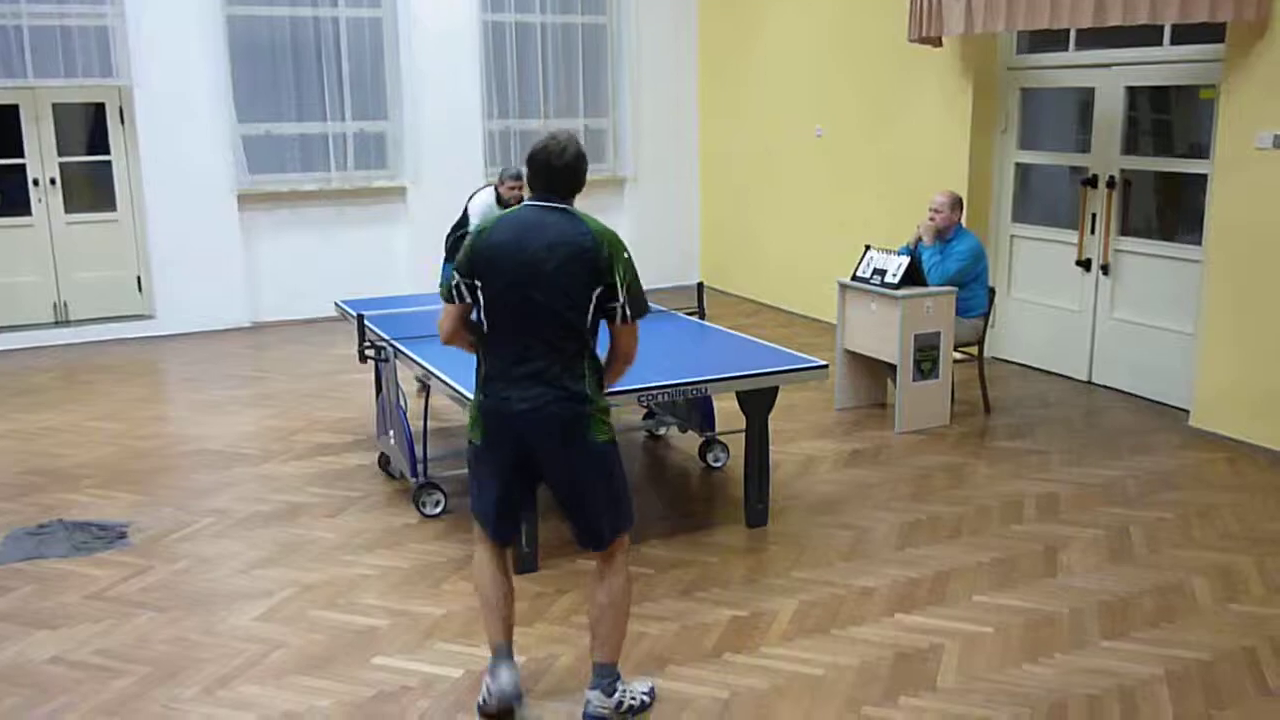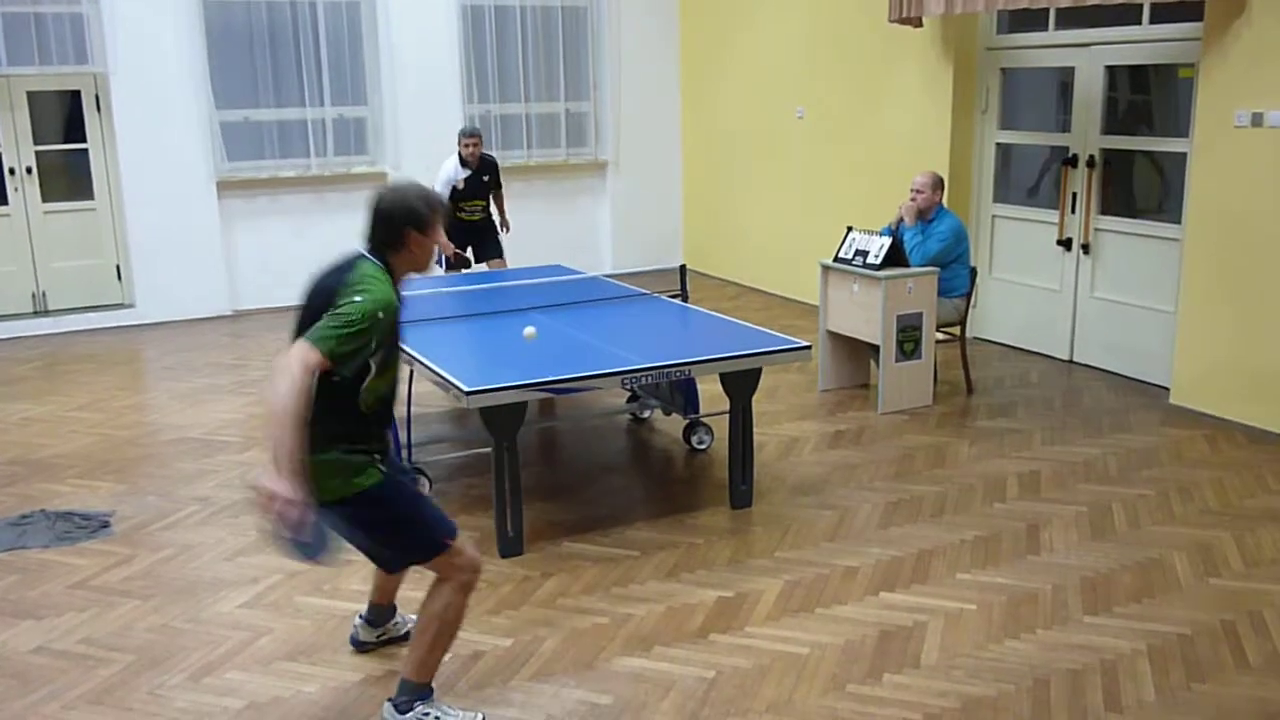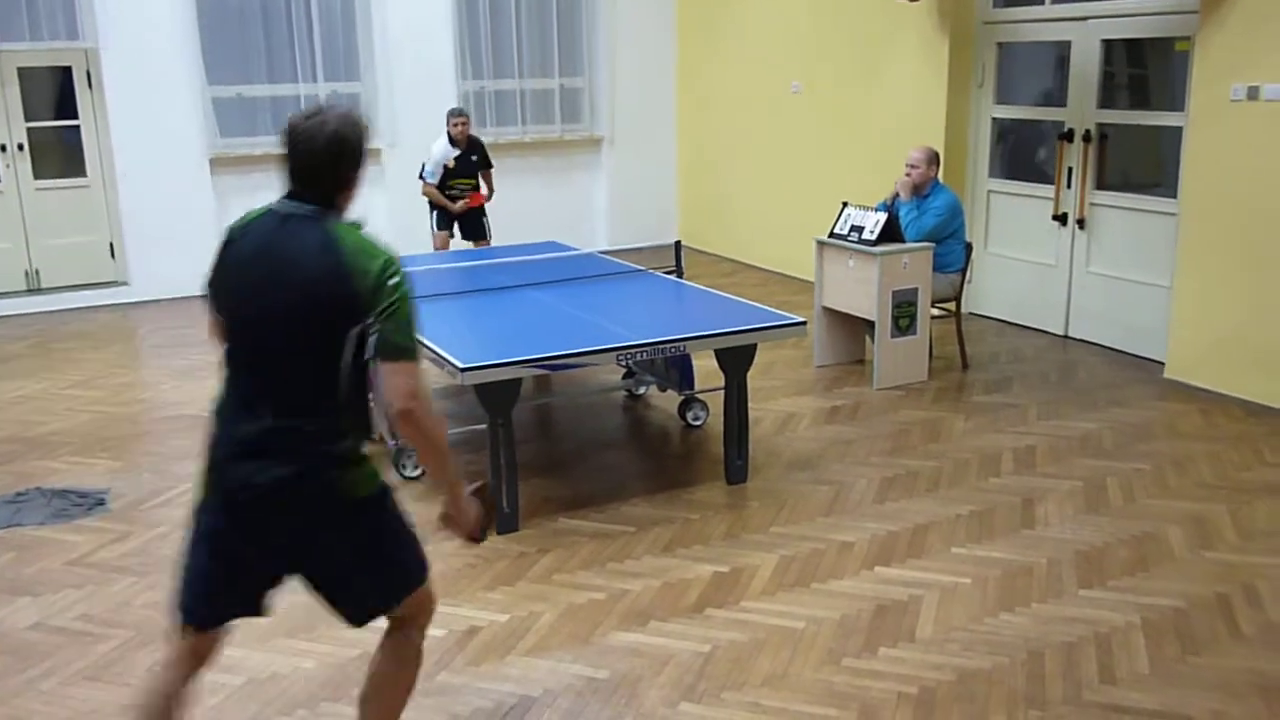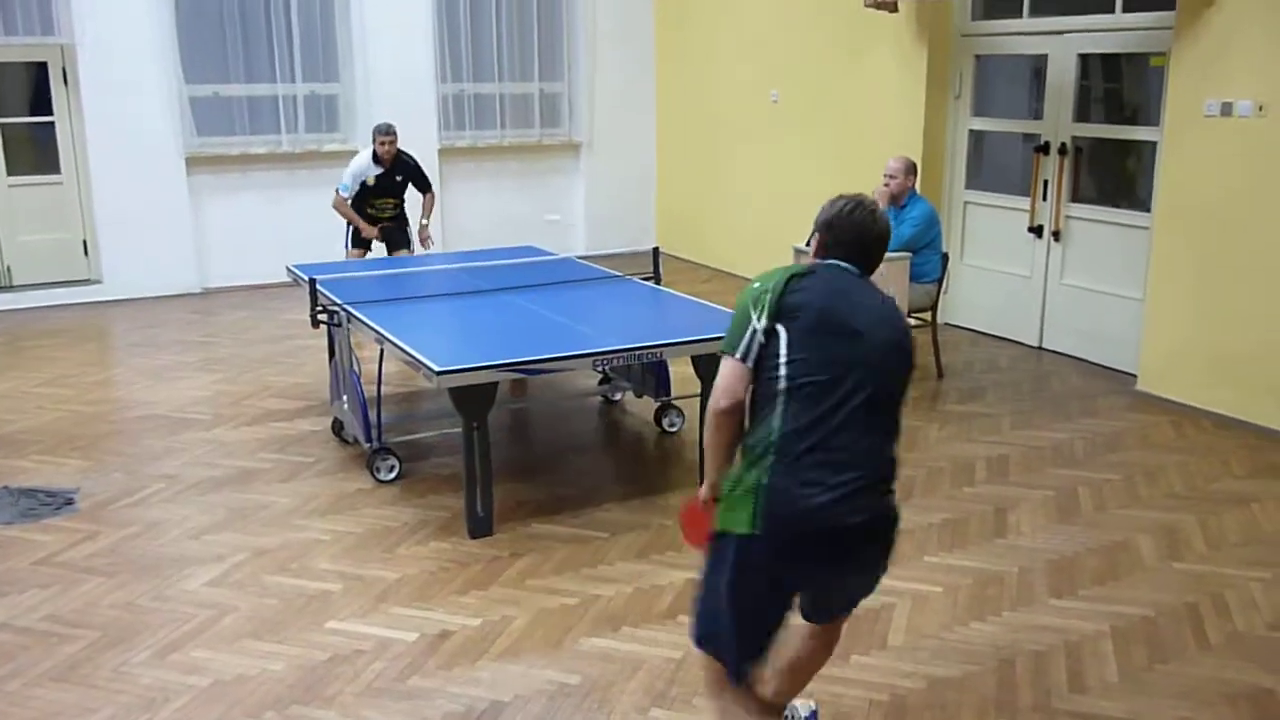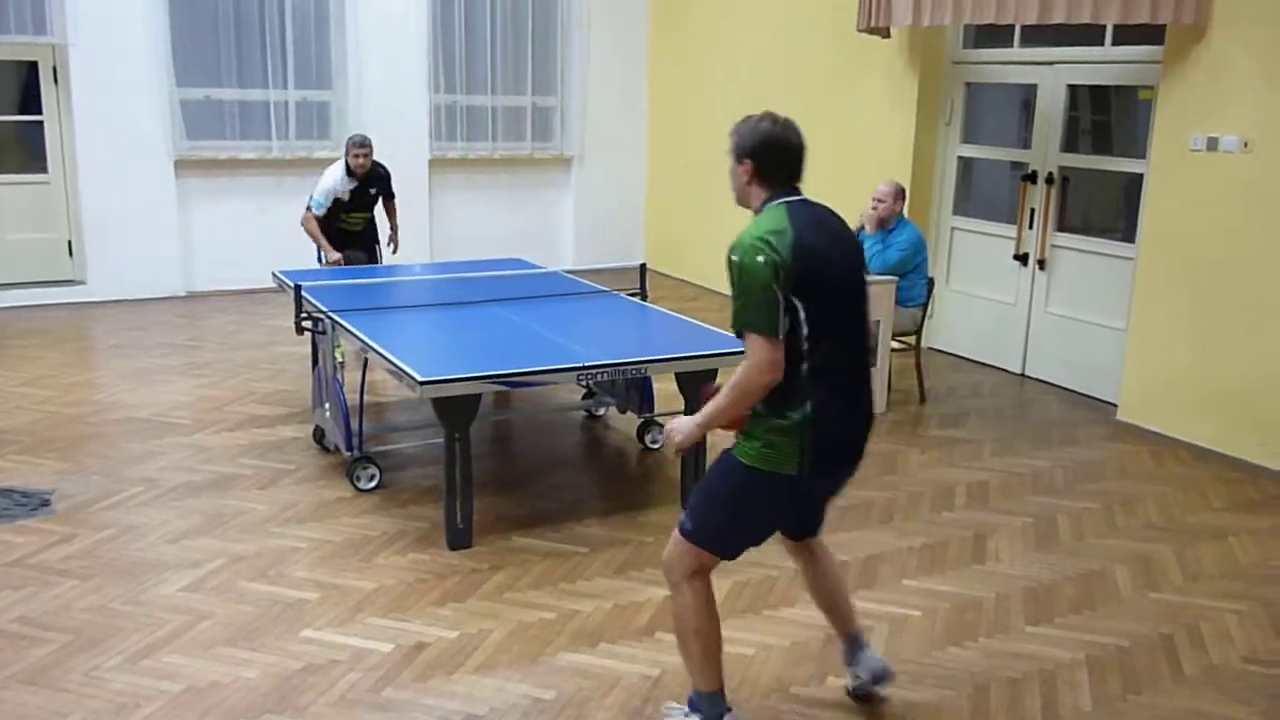
dt=1s
person 1, frame 1
left shoulder: (483, 237)
right shoulder: (604, 243)
left elbow: (450, 331)
right elbow: (626, 348)
left hip: (498, 415)
right hip: (576, 417)
left knee: (489, 544)
right knee: (612, 552)
left ankle: (501, 671)
person 1, frame 2
left shoulder: (350, 271)
right shoulder: (368, 300)
right elbow: (295, 369)
right wrist: (284, 472)
left hip: (333, 453)
right hip: (337, 466)
left knee: (423, 525)
right knee: (459, 566)
left ankle: (376, 622)
person 1, frame 3
left shoulder: (239, 238)
right shoulder: (372, 265)
right elbow: (406, 405)
right wrist: (456, 497)
left hip: (235, 481)
right hip: (332, 486)
left knee: (189, 651)
right knee: (413, 613)
person 1, frame 4
left shoulder: (779, 286)
right shoulder: (894, 323)
left elbow: (726, 402)
left wrist: (713, 485)
left hip: (770, 509)
right hip: (862, 520)
right knee: (825, 614)
person 1, frame 5
left shoulder: (758, 245)
right shoulder: (836, 228)
left elbow: (764, 368)
left wrist: (697, 423)
left hip: (787, 440)
right hip: (845, 429)
left knee: (683, 565)
right knee: (801, 537)
right ankle: (860, 659)
